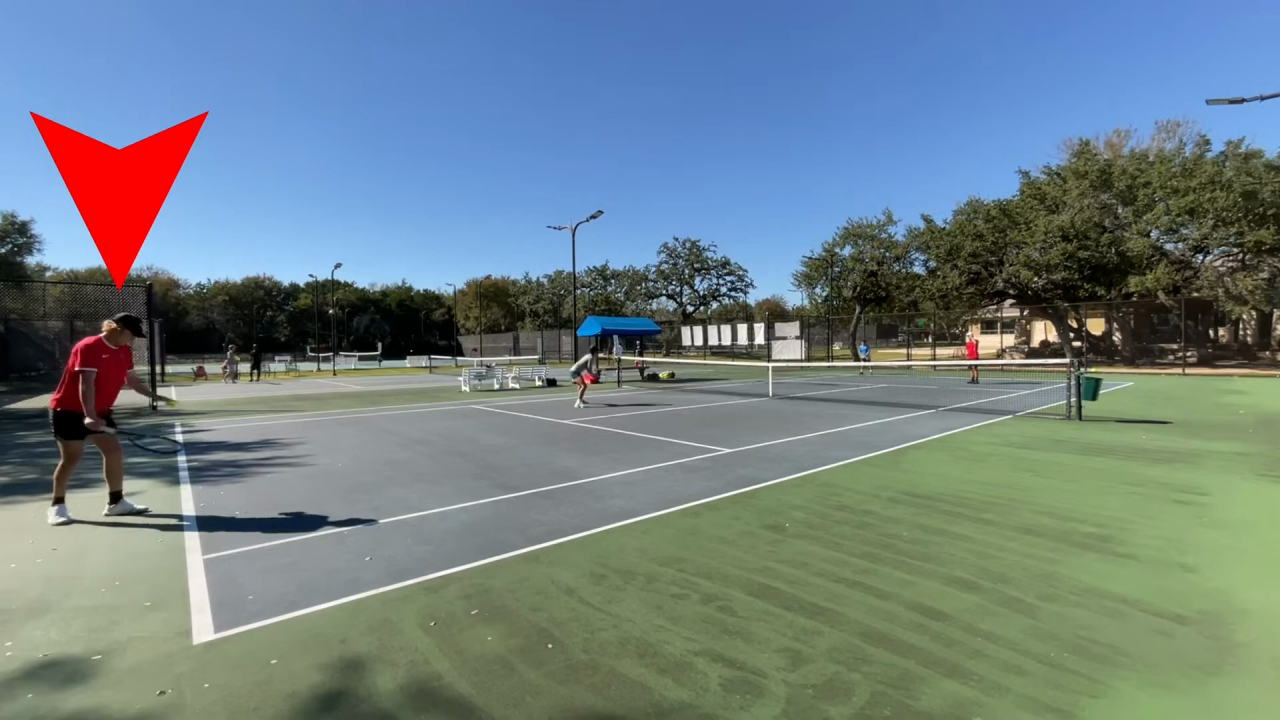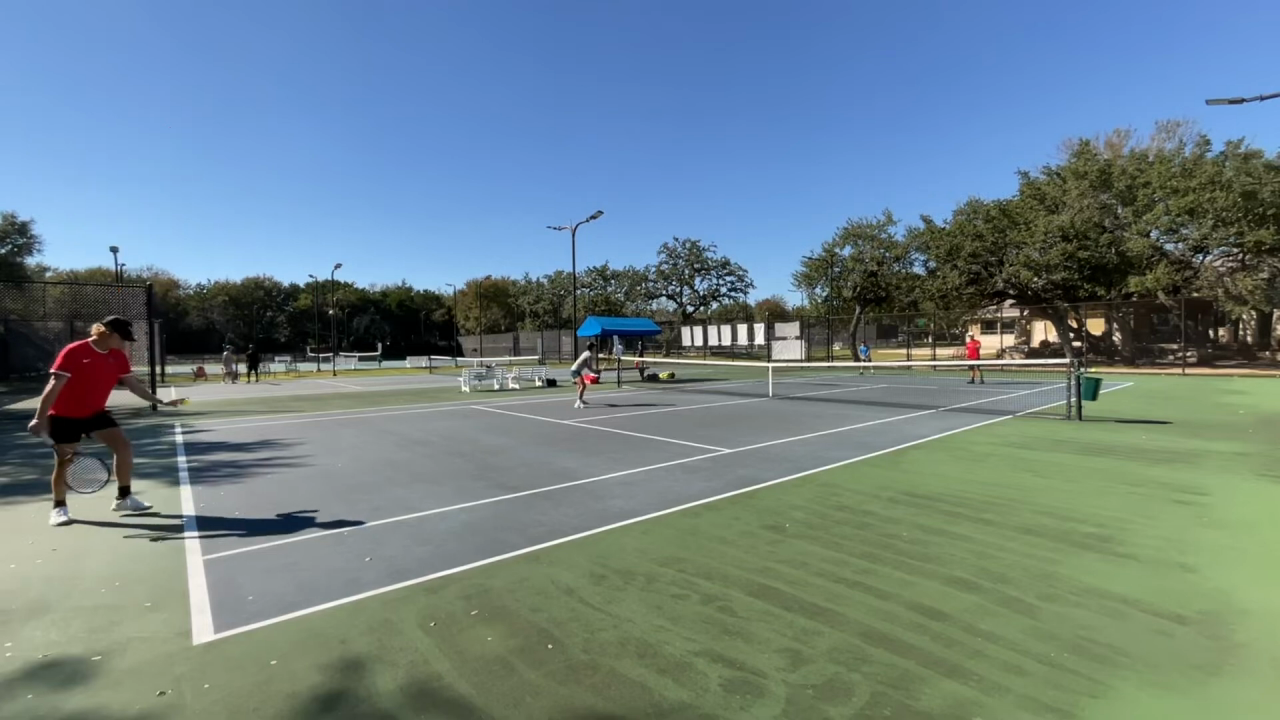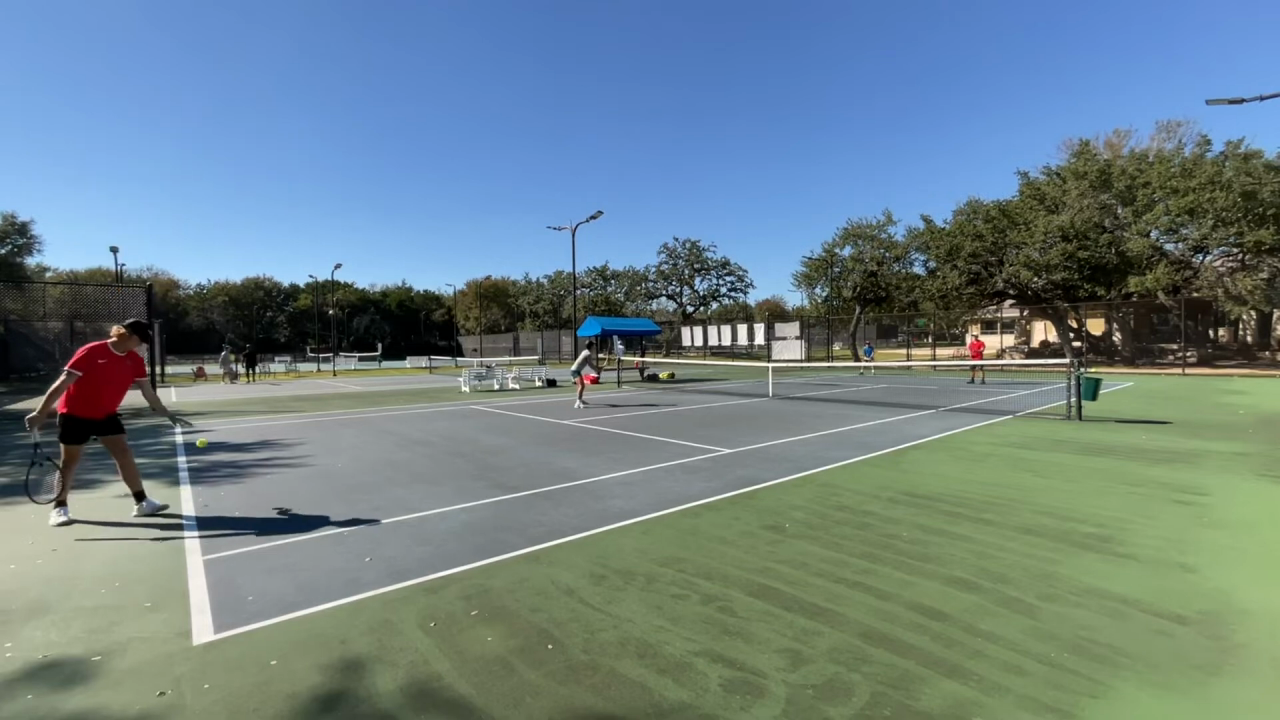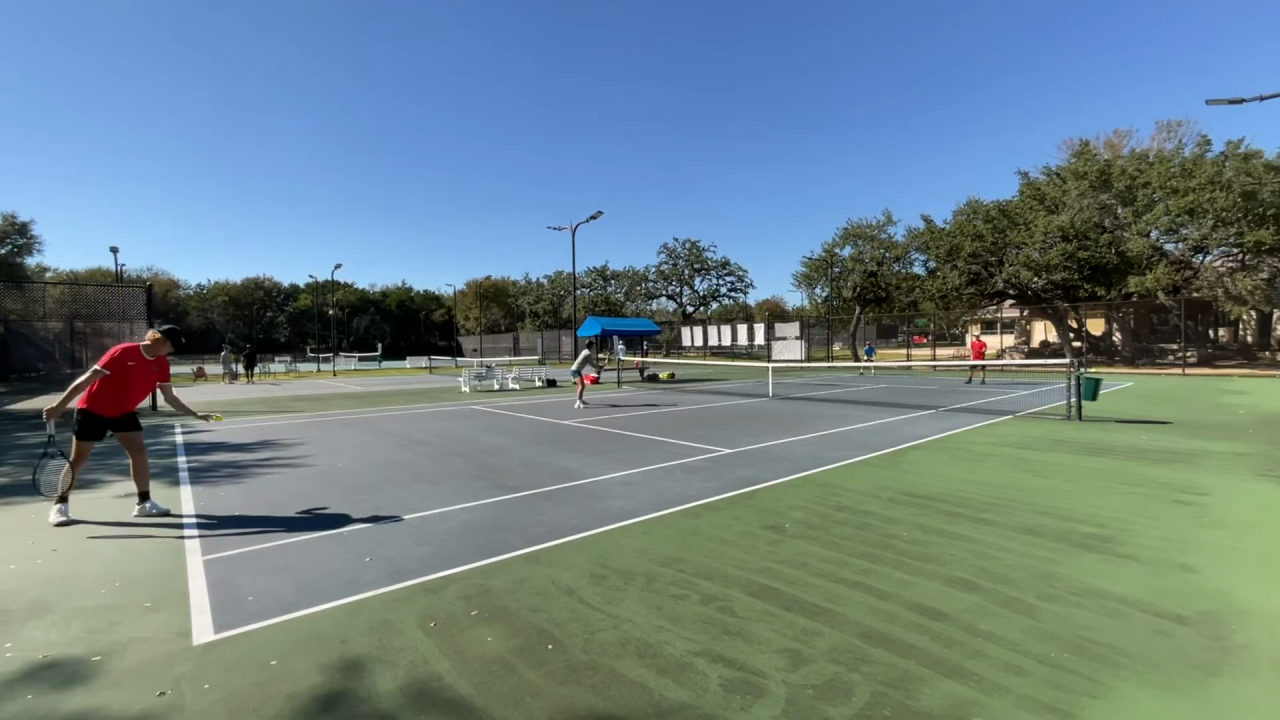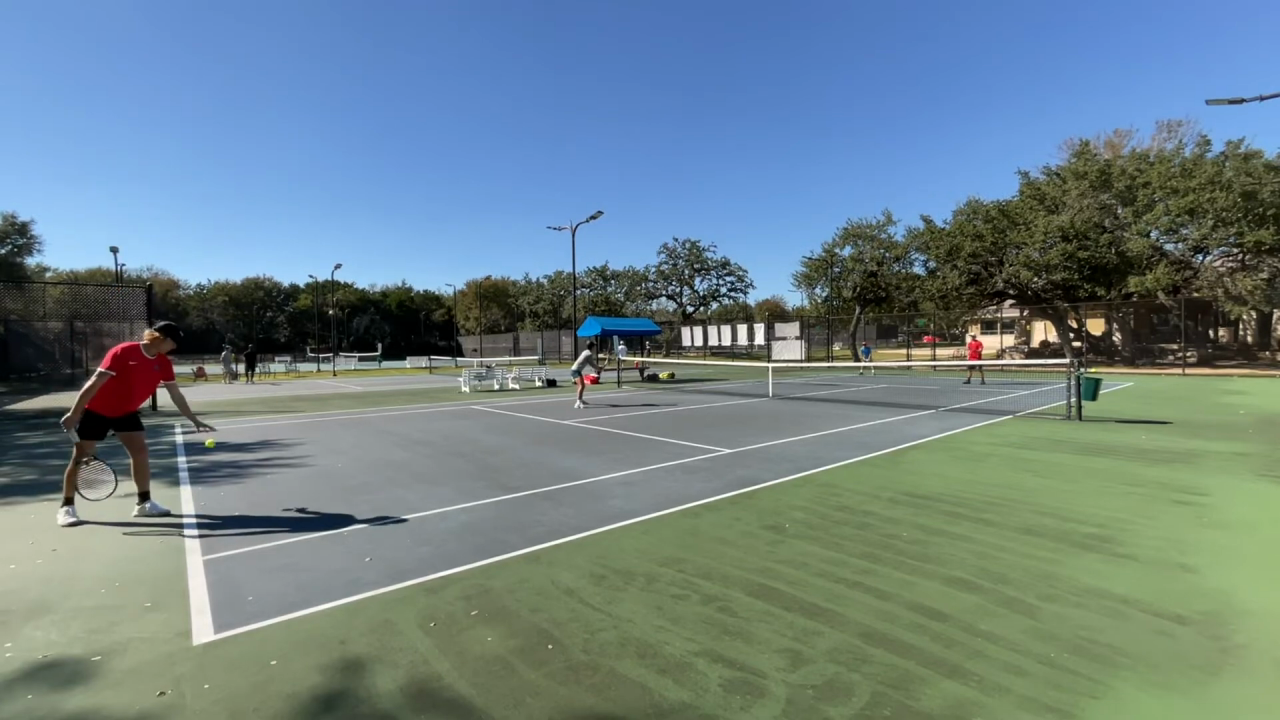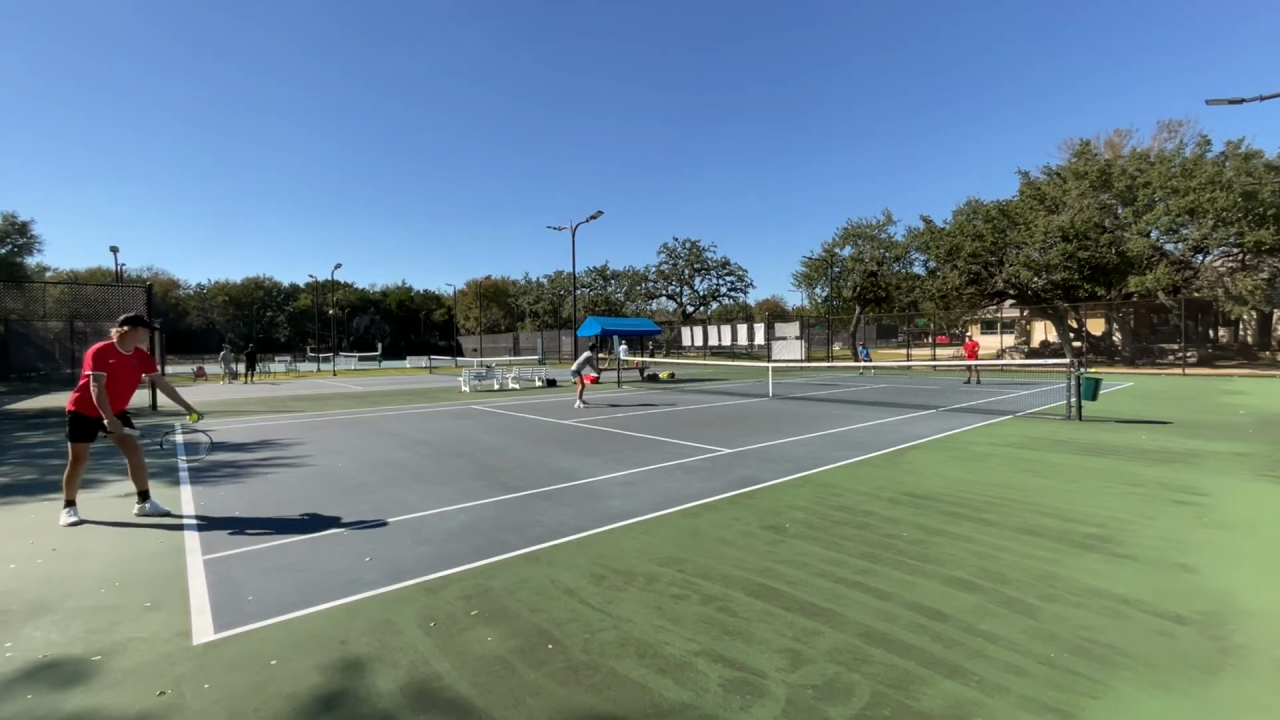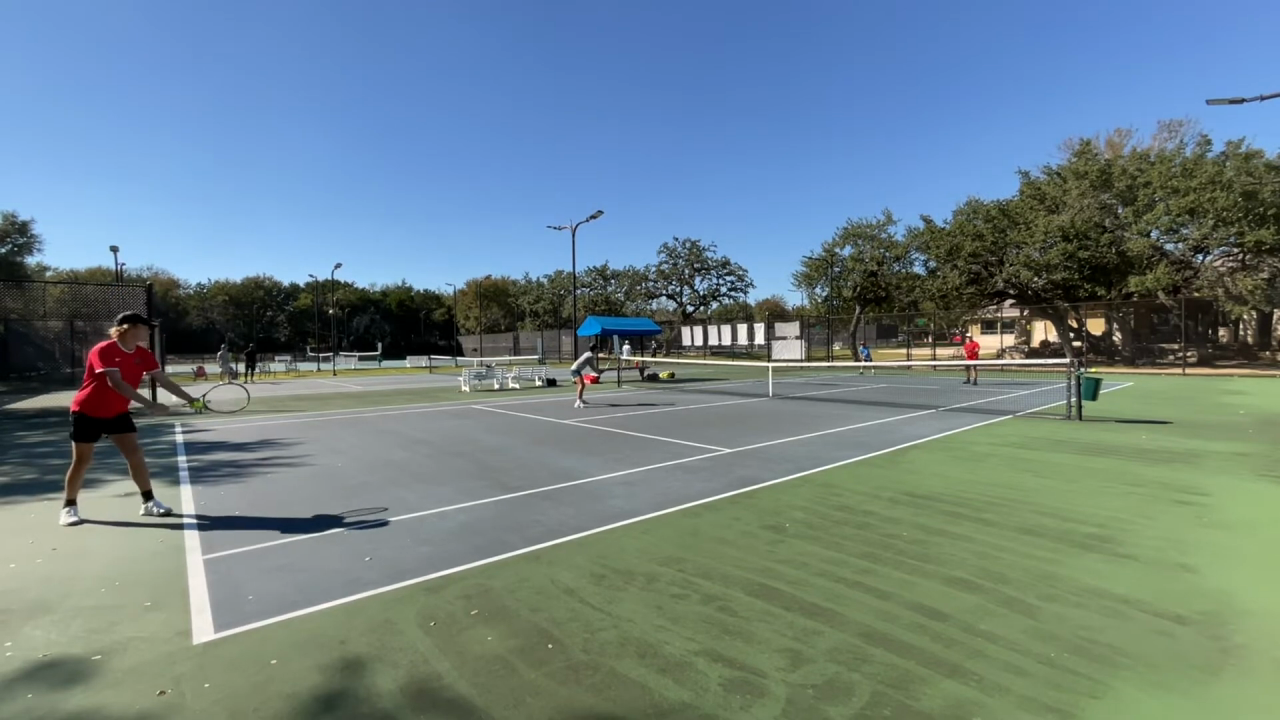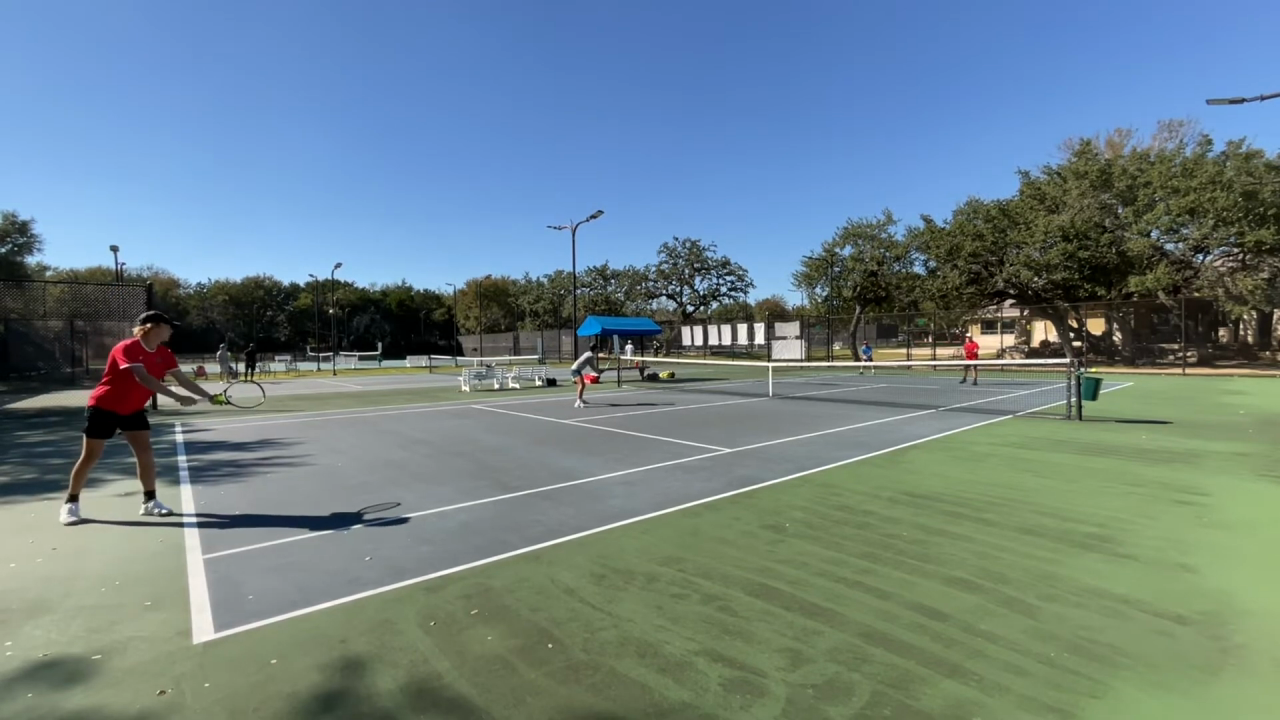
dt=0.3s
person 1, frame 1
left shoulder: (124, 351)
right shoulder: (89, 347)
left elbow: (131, 380)
right elbow: (86, 383)
left wrist: (154, 395)
right wrist: (89, 416)
left hip: (99, 411)
right hip: (70, 411)
left knee: (114, 452)
right knee: (72, 458)
left ankle: (115, 502)
right ankle: (57, 506)
person 1, frame 2
left shoulder: (117, 356)
right shoulder: (74, 352)
left elbow: (133, 385)
right elbow: (54, 386)
left wrist: (161, 401)
right wrist: (40, 418)
left hip: (94, 413)
right hip: (63, 415)
left knee: (124, 446)
right knee: (64, 462)
left ankle: (124, 498)
right ankle: (59, 507)
person 1, frame 3
left shoulder: (135, 360)
right shoulder: (91, 352)
left elbow: (149, 393)
right elbow: (63, 383)
left wrist: (170, 416)
right wrist: (41, 413)
left hip: (106, 415)
right hip: (75, 415)
left knee: (124, 454)
right knee: (70, 462)
left ankle: (141, 502)
right ankle: (60, 507)
person 1, frame 4
left shoulder: (161, 365)
right shoulder: (123, 353)
left elbow: (170, 397)
right elbow: (89, 378)
left wrist: (195, 414)
right wrist: (59, 406)
left hip: (124, 412)
right hip: (93, 411)
left knee: (140, 452)
right knee: (79, 458)
left ankle: (144, 503)
right ankle: (60, 505)
person 1, frame 5
left shoulder: (163, 362)
right shoulder: (123, 352)
left elbow: (175, 395)
right elbow: (95, 382)
left wrist: (194, 420)
right wrist: (74, 412)
left hip: (126, 412)
right hip: (96, 411)
left knee: (140, 452)
right knee: (81, 458)
left ankle: (144, 503)
right ankle: (67, 507)
person 1, frame 6
left shoulder: (142, 357)
right shoulder: (99, 351)
left elbow: (162, 385)
right elbow: (97, 386)
left wrist: (188, 408)
right wrist: (107, 417)
left hip: (116, 412)
right hip: (83, 412)
left knee: (135, 453)
right knee: (78, 460)
left ankle: (144, 502)
right ankle: (68, 508)
person 1, frame 7
left shoulder: (143, 355)
right shoulder: (103, 351)
left elbow: (163, 381)
right elbow: (115, 383)
left wrist: (190, 399)
right wrist: (147, 403)
left hip: (117, 413)
right hip: (87, 412)
left knee: (135, 454)
right knee: (82, 461)
left ankle: (149, 502)
right ankle: (69, 507)
person 1, frame 8
left shoulder: (164, 354)
right shoulder: (127, 348)
left elbow: (183, 380)
right elbow: (144, 378)
left wrist: (209, 397)
right wrist: (178, 398)
left hip: (133, 409)
right hip: (104, 407)
left knee: (145, 453)
right knee: (90, 456)
left ankle: (150, 502)
right ankle: (71, 503)
